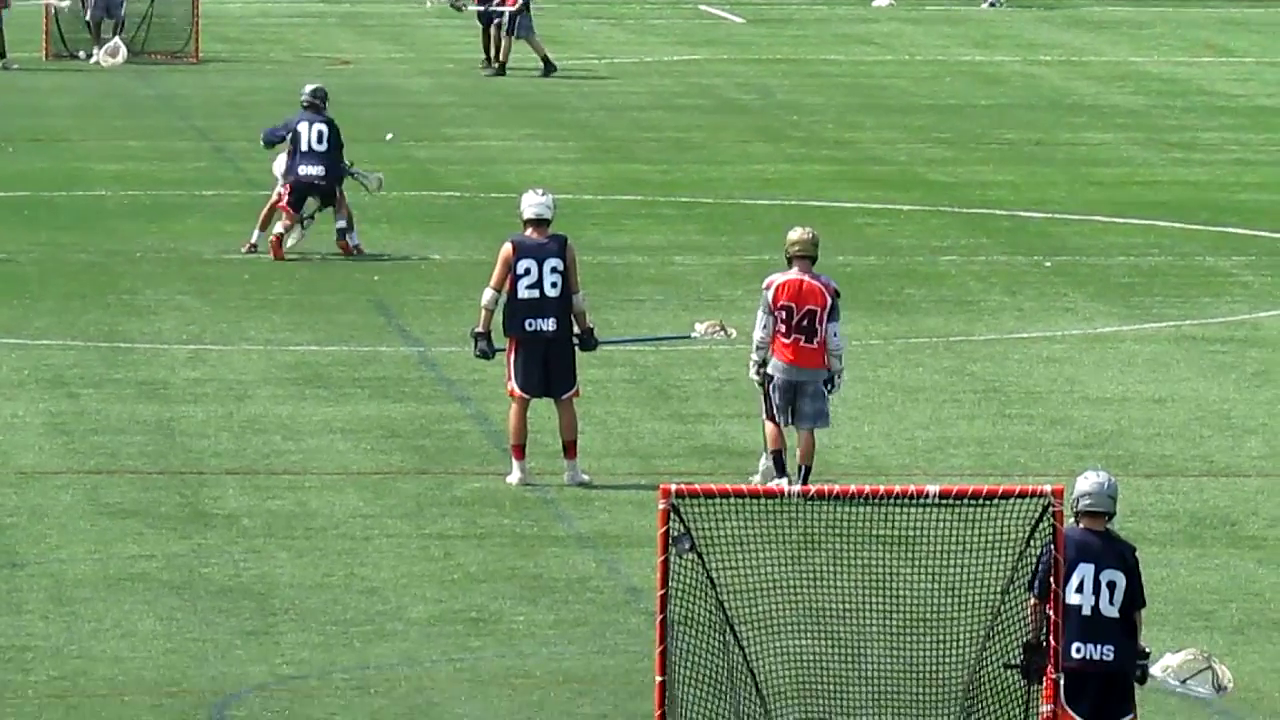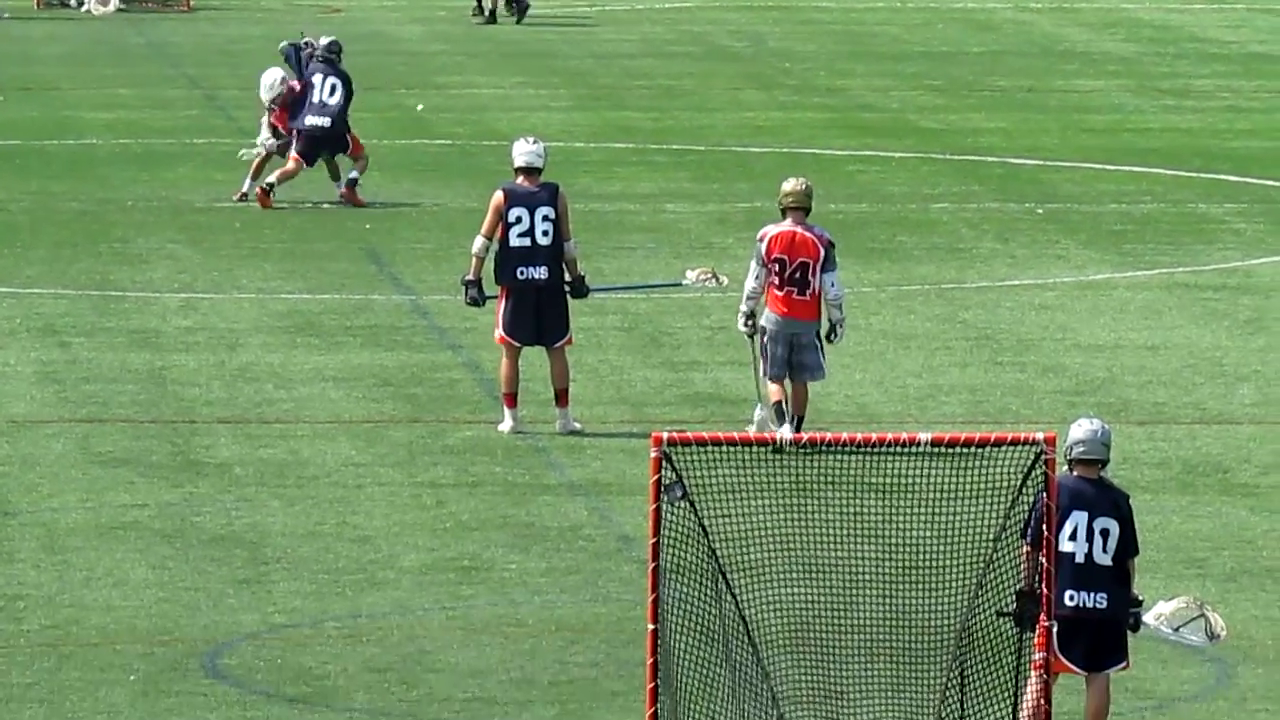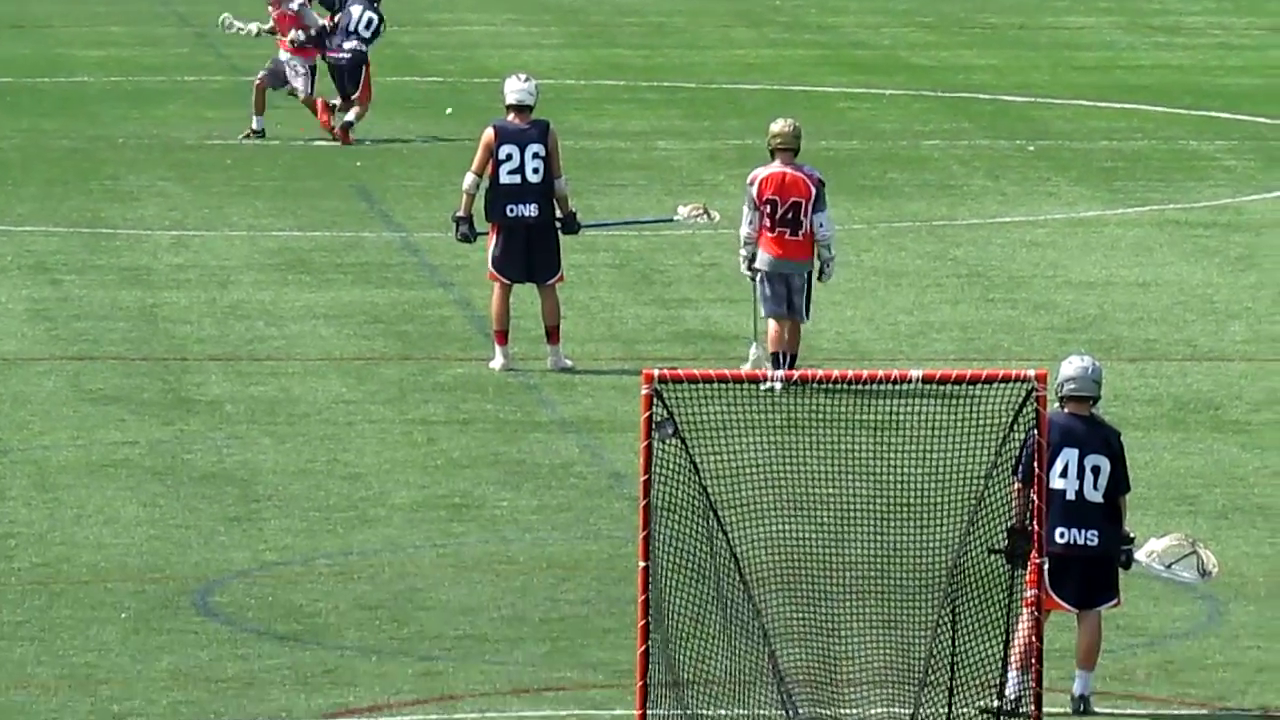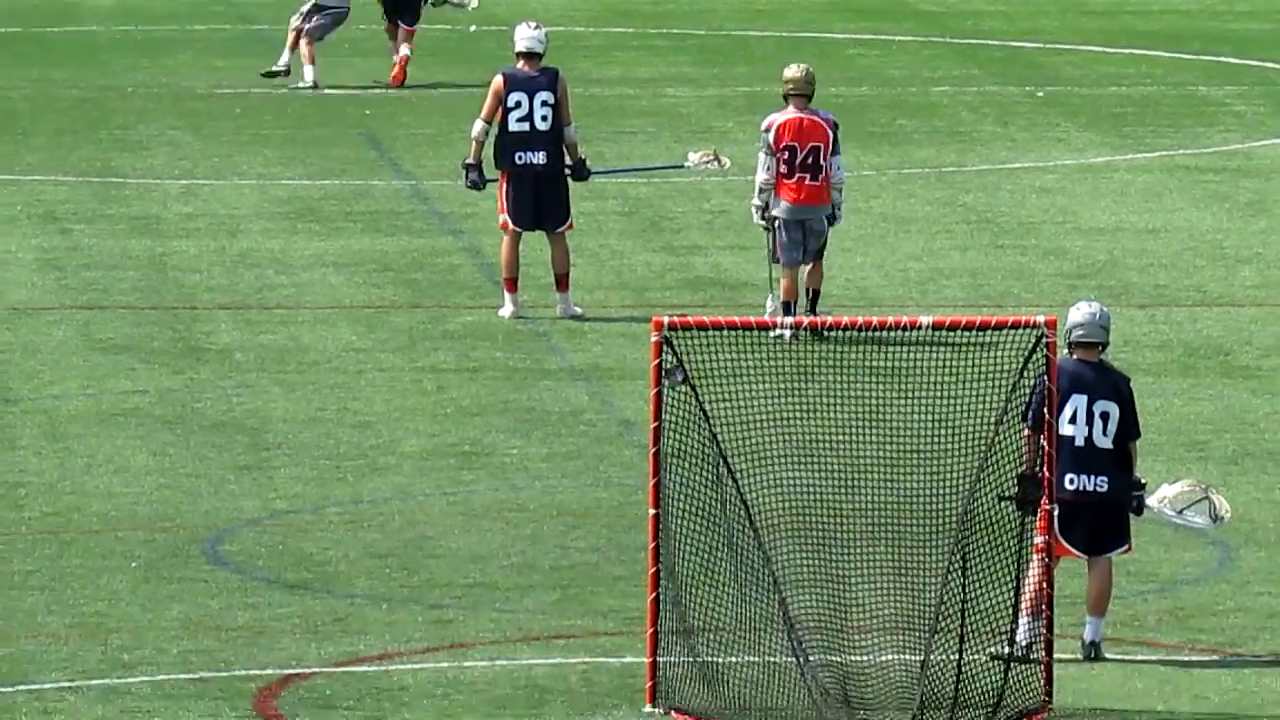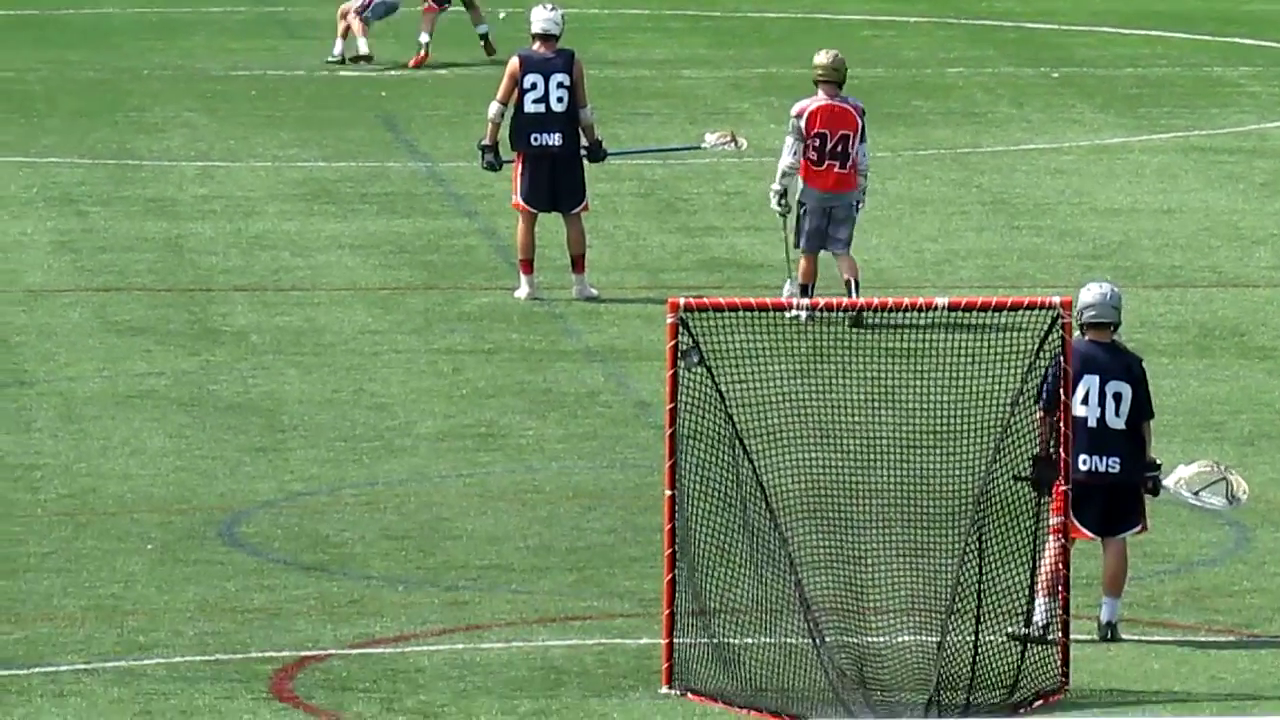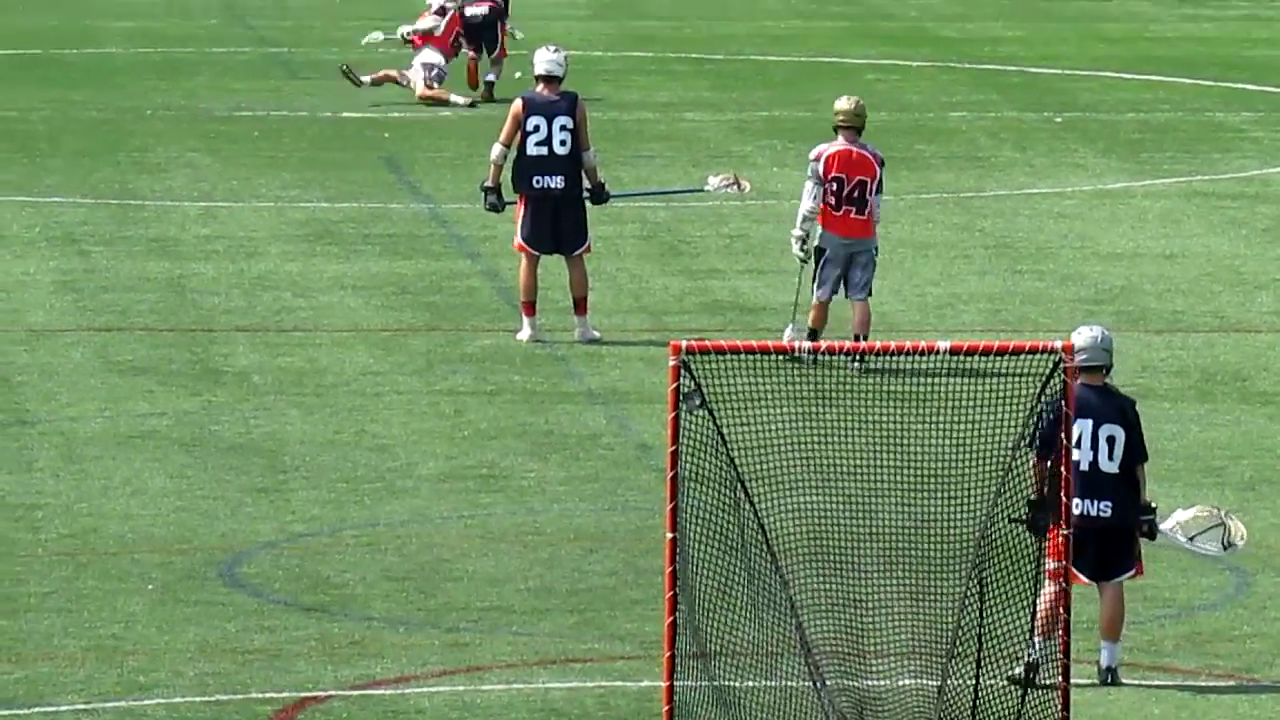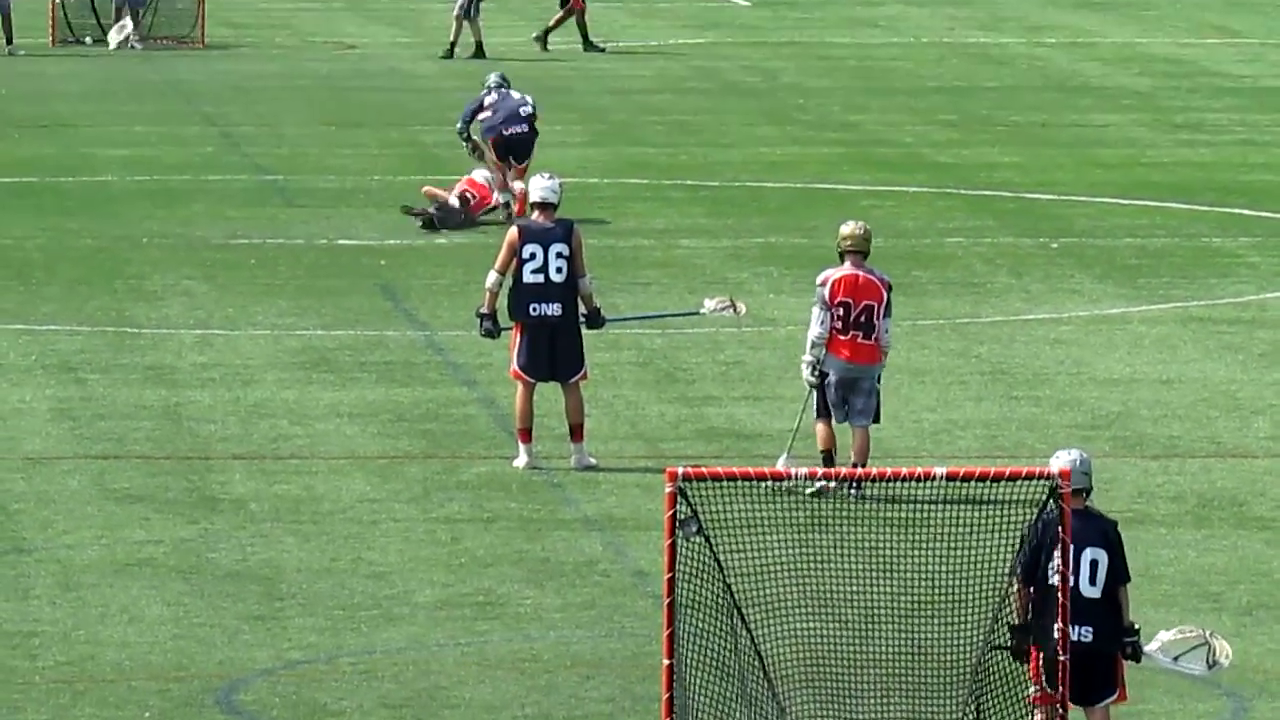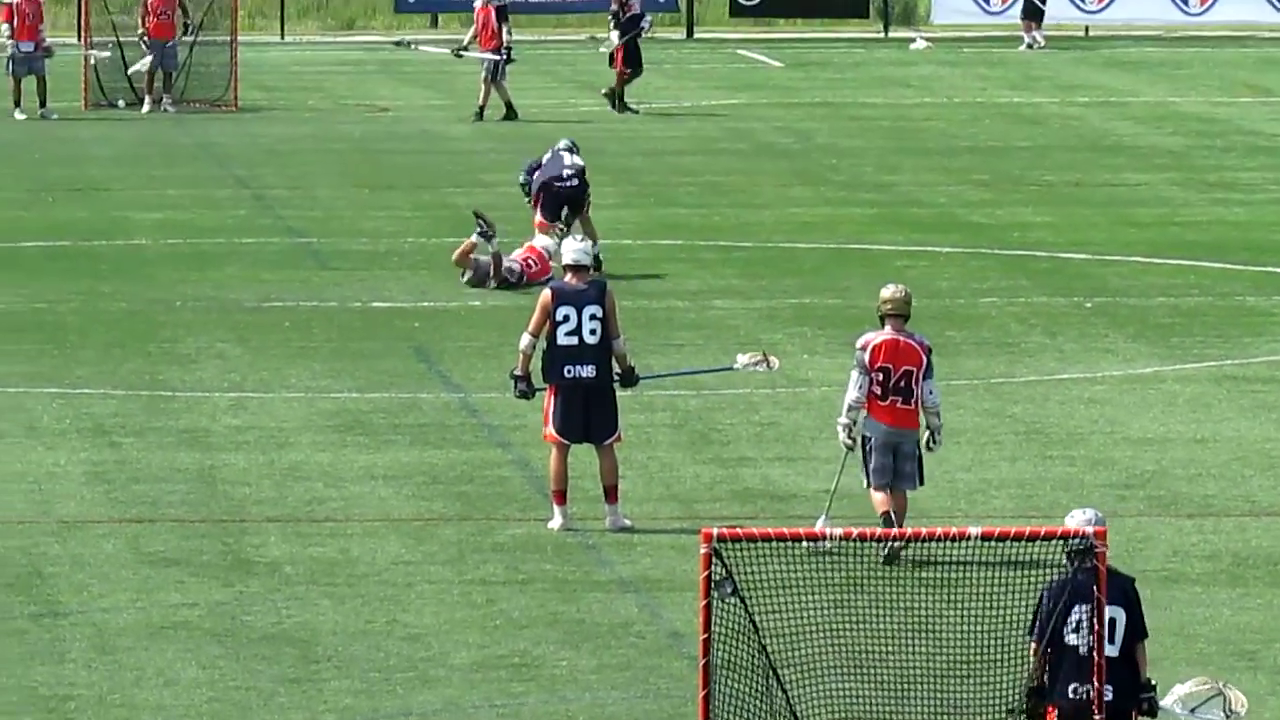
dt=0.2s
person 1, frame 1
left shoulder: (1059, 543)
right shoulder: (1125, 552)
left elbow: (1038, 600)
right elbow: (1136, 609)
left wrist: (1033, 642)
right wrist: (1138, 652)
left hip: (1067, 653)
right hip: (1114, 656)
person 1, frame 2
left shoulder: (1053, 490)
right shoulder: (1119, 500)
left elbow: (1031, 547)
right elbow: (1129, 557)
left wrist: (1027, 588)
right wrist: (1131, 599)
left hip: (1059, 600)
right hip: (1106, 602)
left knee: (1040, 674)
right knee: (1098, 674)
person 1, frame 3
left shoulder: (1044, 428)
right shoulder: (1110, 437)
left elbow: (1022, 485)
right elbow: (1120, 494)
left wrist: (1018, 525)
right wrist: (1122, 535)
left hip: (1050, 537)
right hip: (1097, 539)
left knee: (1031, 614)
right knee: (1090, 613)
left ankle: (1014, 688)
right ankle: (1082, 692)
person 1, frame 4
left shoulder: (1054, 375)
right shoulder: (1119, 382)
left elbow: (1032, 432)
right elbow: (1130, 440)
left wrist: (1028, 473)
right wrist: (1132, 481)
left hip: (1061, 484)
right hip: (1107, 486)
left knee: (1043, 559)
right knee: (1100, 560)
left ankle: (1024, 635)
right ankle: (1092, 639)
person 1, frame 5
left shoulder: (1067, 356)
right shoulder: (1131, 363)
left elbow: (1046, 413)
right elbow: (1143, 421)
left wrist: (1043, 454)
right wrist: (1147, 462)
left hip: (1074, 464)
right hip: (1121, 467)
left knee: (1058, 540)
right knee: (1115, 539)
left ankle: (1041, 617)
right ankle: (1109, 620)
person 1, frame 6
left shoulder: (1059, 400)
right shoulder: (1124, 406)
left elbow: (1040, 458)
right elbow: (1137, 464)
left wrist: (1039, 499)
right wrist: (1143, 506)
left hip: (1069, 508)
right hip: (1115, 510)
left knee: (1055, 582)
right knee: (1111, 584)
left ankle: (1037, 652)
right ankle: (1108, 664)
person 1, frame 7
left shoulder: (1042, 525)
right shoulder: (1106, 528)
left elbow: (1023, 584)
right elbow: (1121, 585)
left wrist: (1020, 625)
right wrist: (1128, 629)
left hip: (1049, 634)
right hip: (1099, 634)
person 1, frame 8
left shoulder: (1057, 588)
right shoulder: (1124, 585)
left elbow: (1038, 643)
right elbow: (1138, 641)
left wrist: (1036, 686)
right wrist: (1145, 688)
left hip: (1067, 692)
right hip: (1117, 694)
person 2, frame 1
left shoulder: (511, 247)
right shoulder: (565, 248)
left elbow: (492, 293)
right elbow: (575, 296)
left wrist: (482, 333)
right wrist: (585, 331)
left hip: (523, 334)
right hip: (558, 334)
left knee: (520, 401)
right knee: (565, 401)
left ankle: (518, 470)
right ankle: (572, 470)
person 2, frame 2
left shoulder: (502, 195)
right shoulder: (557, 196)
left elbow: (483, 241)
right elbow: (567, 244)
left wrist: (473, 280)
right wrist: (577, 278)
left hip: (514, 283)
right hip: (550, 282)
left knee: (511, 349)
right knee: (557, 350)
left ankle: (510, 418)
right ankle: (564, 418)
person 2, frame 3
left shoulder: (493, 133)
right shoulder: (547, 133)
left elbow: (473, 178)
right elbow: (558, 181)
left wrist: (464, 217)
right wrist: (568, 215)
left hip: (505, 220)
right hip: (541, 220)
left knee: (502, 287)
right knee: (548, 287)
left ankle: (501, 355)
right ankle: (555, 355)
person 2, frame 4
left shoulder: (502, 80)
right shoulder: (556, 80)
left elbow: (482, 126)
right elbow: (567, 129)
left wrist: (473, 164)
right wrist: (577, 162)
left hip: (514, 168)
right hip: (549, 167)
left knee: (511, 234)
right knee: (557, 235)
left ankle: (510, 303)
right ankle: (564, 302)
person 2, frame 5
left shoulder: (518, 62)
right shoulder: (572, 63)
left elbow: (498, 107)
right elbow: (583, 110)
left wrist: (489, 145)
right wrist: (593, 144)
left hip: (530, 149)
right hip: (565, 148)
left knee: (527, 216)
right knee: (573, 216)
left ankle: (526, 284)
right ankle: (580, 283)
person 2, frame 6
left shoulder: (521, 104)
right shoulder: (576, 105)
left elbow: (501, 148)
right elbow: (586, 153)
left wrist: (492, 187)
right wrist: (596, 186)
left hip: (532, 191)
right hip: (568, 191)
left knee: (529, 258)
right knee: (575, 258)
left ankle: (528, 326)
right ankle: (582, 326)
person 2, frame 7
left shoulder: (517, 231)
right shoulder: (571, 232)
left elbow: (497, 276)
right elbow: (581, 280)
left wrist: (487, 313)
right wrist: (592, 311)
left hip: (529, 318)
right hip: (563, 318)
left knee: (525, 385)
right knee: (571, 385)
left ankle: (525, 453)
right ankle: (578, 453)
person 2, frame 8
left shoulder: (550, 294)
right shoulder: (604, 293)
left elbow: (530, 338)
right elbow: (615, 340)
left wrist: (522, 374)
right wrist: (626, 371)
left hip: (563, 380)
right hip: (598, 380)
left knee: (560, 447)
right knee: (606, 447)
left ankle: (560, 515)
right ankle: (613, 514)
person 3, frame 1
left shoulder: (774, 283)
right shoulder: (827, 289)
left elbow: (762, 330)
right elbow: (834, 337)
left wrist: (756, 361)
right wrist: (836, 370)
left hip: (781, 366)
right hip: (813, 370)
left knee: (772, 420)
right knee: (806, 428)
left ankle: (780, 474)
right ankle: (802, 484)
person 3, frame 2
left shoulder: (767, 236)
right shoulder: (821, 240)
left elbow: (755, 282)
right elbow: (831, 287)
left wrist: (746, 312)
right wrist: (836, 321)
left hip: (775, 319)
right hip: (807, 322)
left knee: (774, 378)
right knee: (800, 380)
left ankle: (783, 426)
right ankle: (795, 433)
person 3, frame 3
left shoulder: (758, 178)
right shoulder: (812, 179)
left elbow: (749, 226)
right elbow: (822, 226)
left wrist: (747, 257)
right wrist: (826, 259)
left hip: (769, 259)
right hip: (801, 261)
left knee: (775, 319)
right knee: (793, 320)
left ankle: (778, 373)
right ankle: (789, 372)
person 3, frame 4
left shoulder: (773, 123)
right shoulder: (827, 123)
left elbow: (766, 172)
right elbow: (836, 171)
left wrist: (760, 204)
right wrist: (836, 203)
left hip: (787, 206)
right hip: (818, 206)
left knee: (789, 266)
right knee: (815, 260)
left ankle: (788, 323)
right ankle: (811, 313)
person 3, frame 5
left shoulder: (803, 110)
right shoulder: (855, 111)
left elbow: (791, 157)
right elbow: (862, 157)
left wrist: (779, 190)
right wrist: (861, 188)
left hip: (813, 192)
right hip: (845, 194)
left knee: (809, 251)
right knee: (842, 251)
right ankle: (854, 300)
person 3, frame 6
left shoulder: (822, 155)
right shoulder: (874, 159)
left elbow: (810, 202)
right elbow: (876, 205)
left wrist: (800, 236)
left hip: (832, 237)
right hip: (864, 240)
left knee: (822, 297)
right knee: (859, 298)
person 3, frame 7
left shoulder: (829, 279)
right shoulder: (881, 283)
left elbow: (818, 328)
right elbow: (885, 332)
left wrist: (809, 362)
right wrist: (880, 361)
left hip: (836, 362)
right hip: (868, 365)
left knee: (824, 418)
right knee: (861, 424)
right ankle: (856, 482)
person 3, frame 8
left shoulder: (868, 343)
right shoulder: (921, 347)
left elbow: (856, 391)
right elbow: (930, 395)
left wrist: (846, 424)
right wrist: (935, 427)
left hip: (877, 426)
right hip: (908, 429)
left knee: (878, 486)
right knee: (899, 488)
